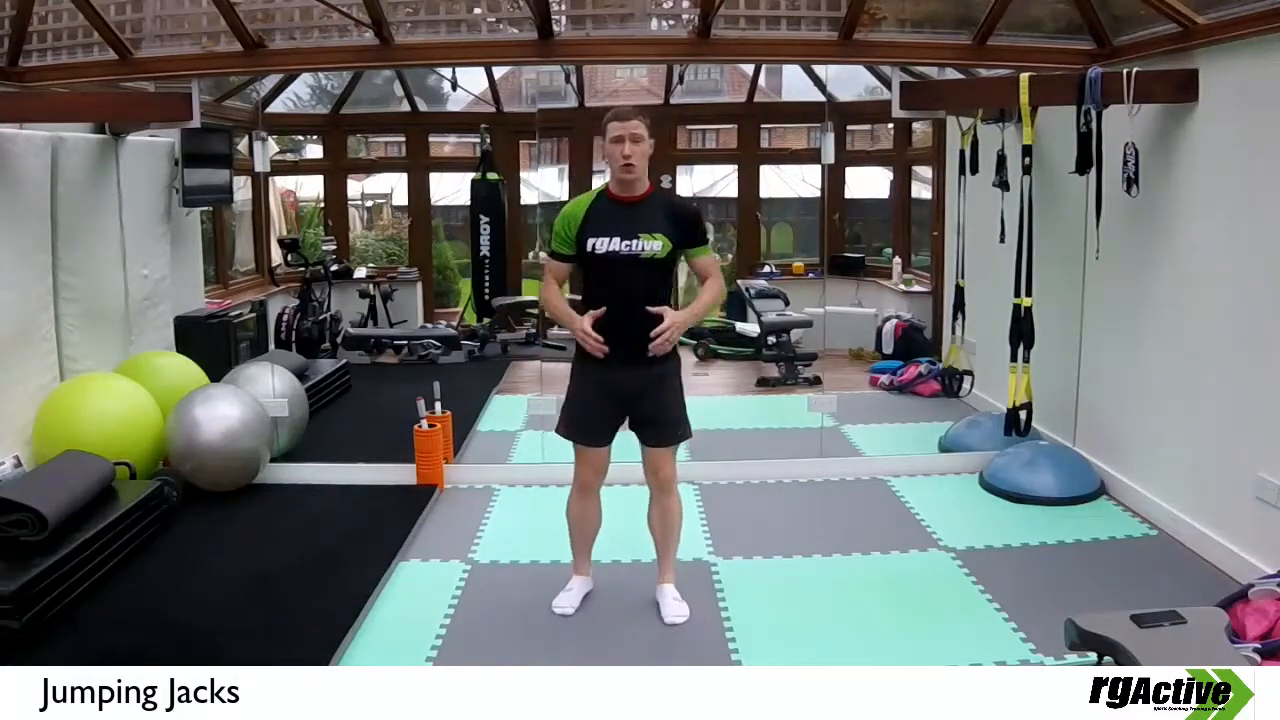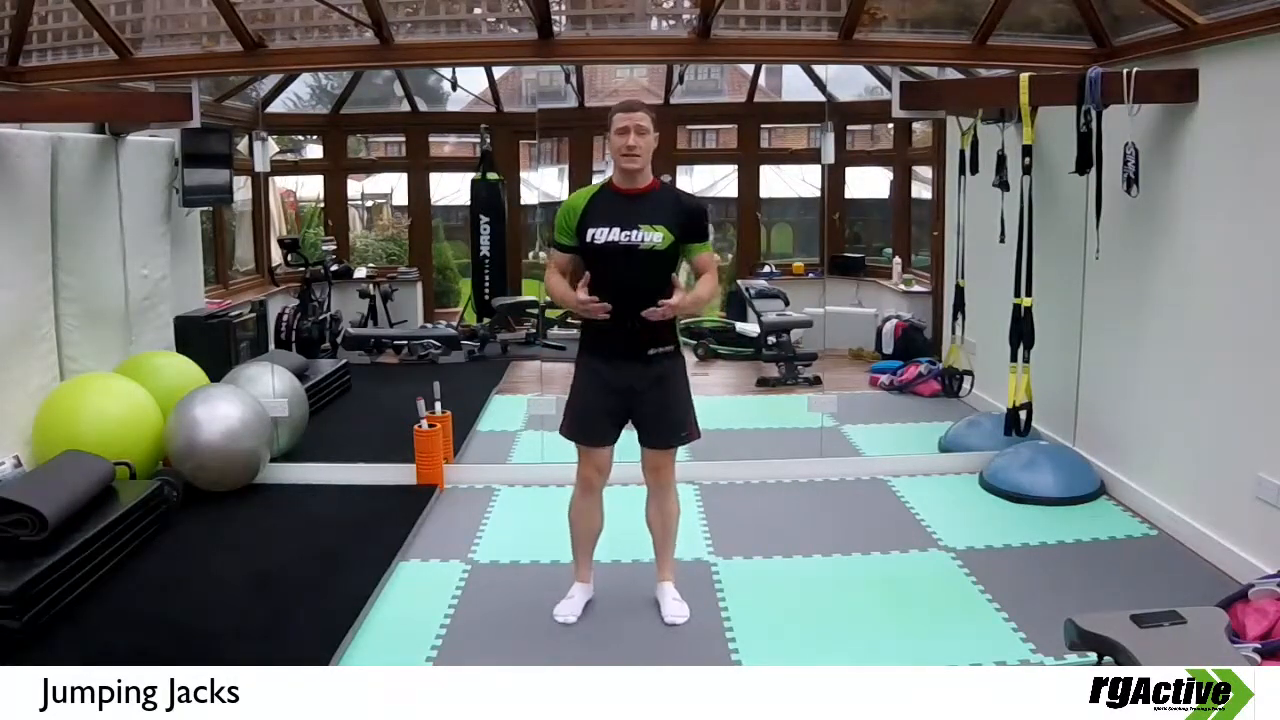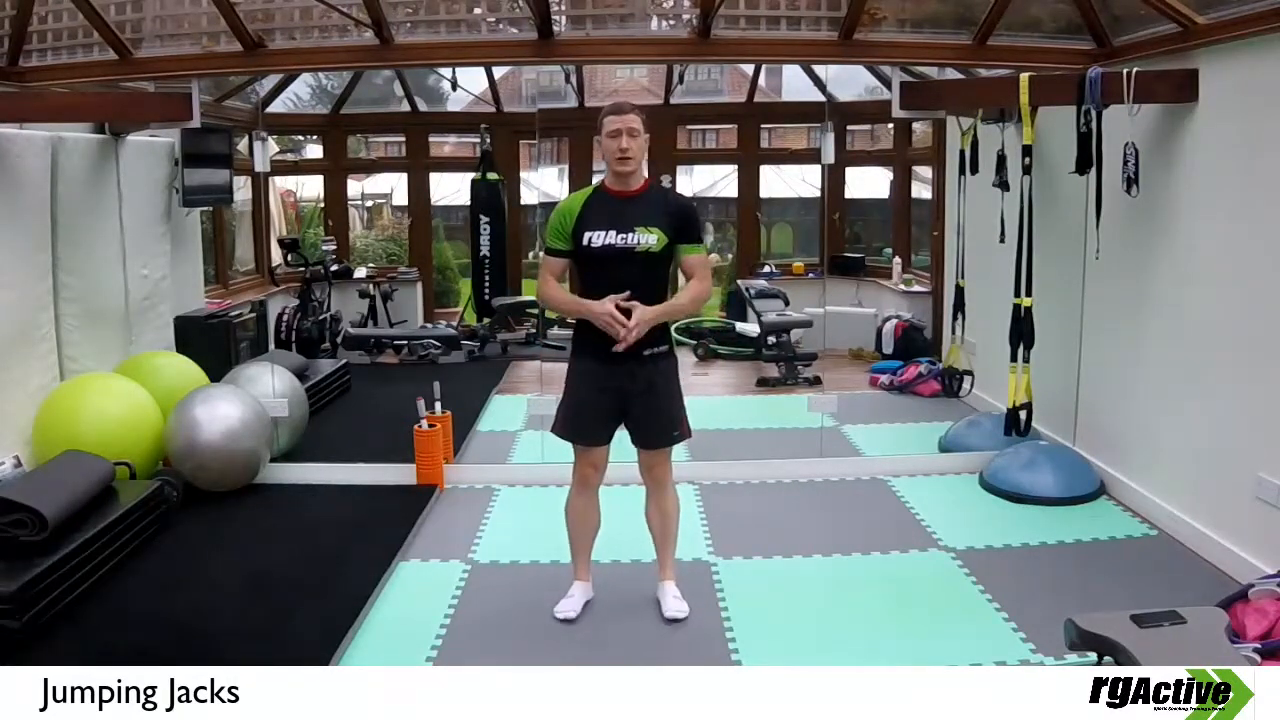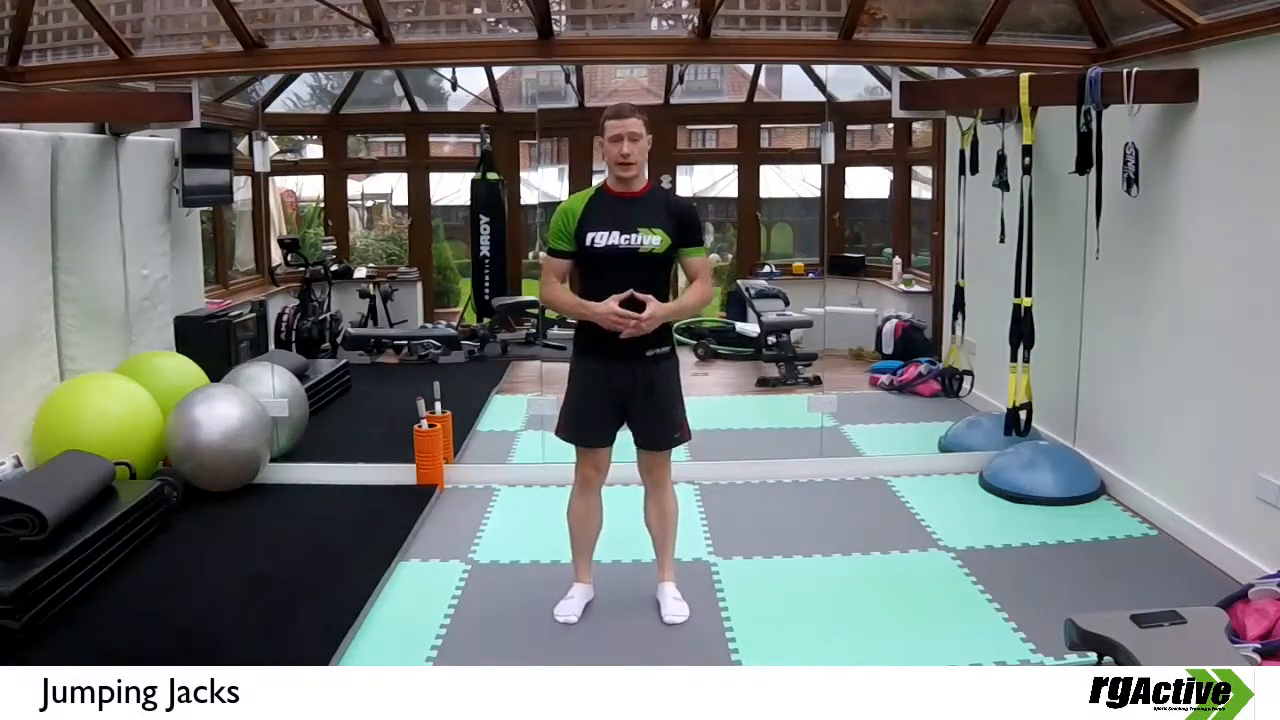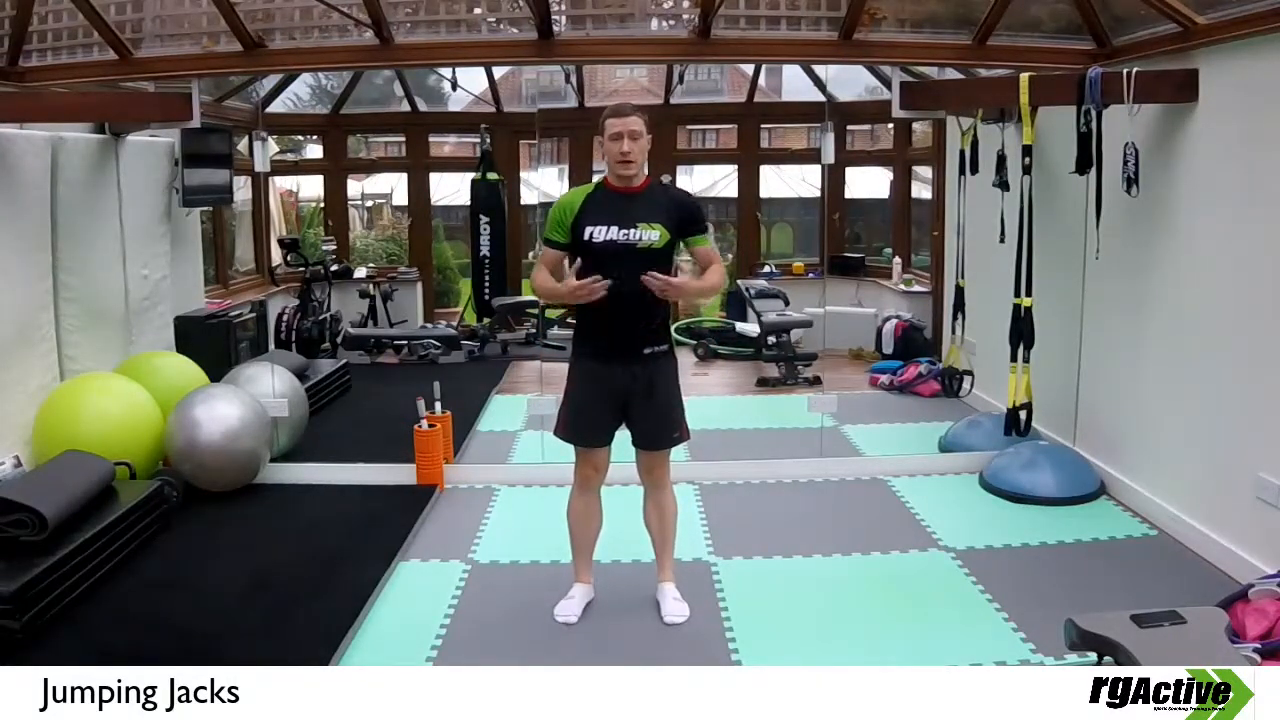
dt=0.5s
person 1, frame 1
left shoulder: (679, 212)
right shoulder: (577, 213)
left elbow: (713, 281)
right elbow: (550, 283)
left wrist: (685, 318)
right wrist: (573, 322)
left hip: (656, 366)
right hip: (596, 366)
left knee: (662, 478)
right knee: (586, 477)
left ankle: (666, 582)
right ankle: (580, 574)
person 1, frame 2
left shoulder: (683, 207)
right shoulder: (580, 205)
left elbow: (710, 275)
right elbow: (554, 271)
left wrist: (685, 300)
right wrist: (573, 297)
left hip: (659, 361)
right hip: (598, 361)
left knee: (661, 475)
right knee: (590, 475)
left ankle: (665, 581)
right ankle: (582, 581)
person 1, frame 3
left shoulder: (675, 208)
right shoulder: (573, 209)
left elbow: (701, 284)
right elbow: (547, 286)
left wrist: (653, 314)
right wrist: (589, 309)
left hip: (653, 361)
right hip: (591, 362)
left knee: (658, 473)
right knee: (586, 473)
left ankle: (667, 580)
right ankle: (581, 581)
person 1, frame 4
left shoulder: (677, 210)
right shoulder: (575, 210)
left elbow: (703, 286)
right elbow: (550, 288)
left wrist: (665, 310)
right wrist: (594, 310)
left hip: (655, 362)
right hip: (594, 362)
left knee: (657, 474)
right knee: (588, 474)
left ankle: (666, 581)
right ankle: (582, 581)
person 1, frame 5
left shoulder: (676, 204)
right shoulder: (573, 204)
left elbow: (717, 272)
right elbow: (540, 277)
left wrist: (687, 287)
right wrist: (567, 290)
left hip: (653, 360)
right hip: (592, 362)
left knee: (656, 473)
right knee: (587, 474)
left ankle: (666, 580)
right ankle: (582, 581)
